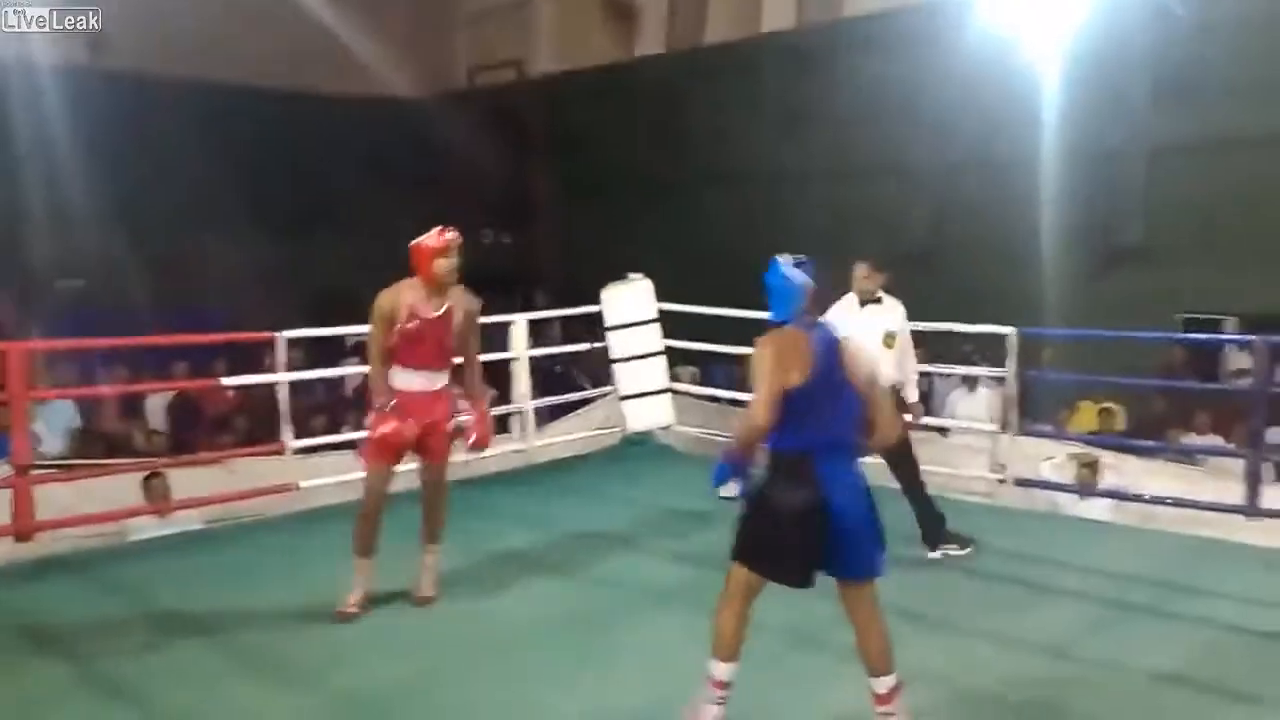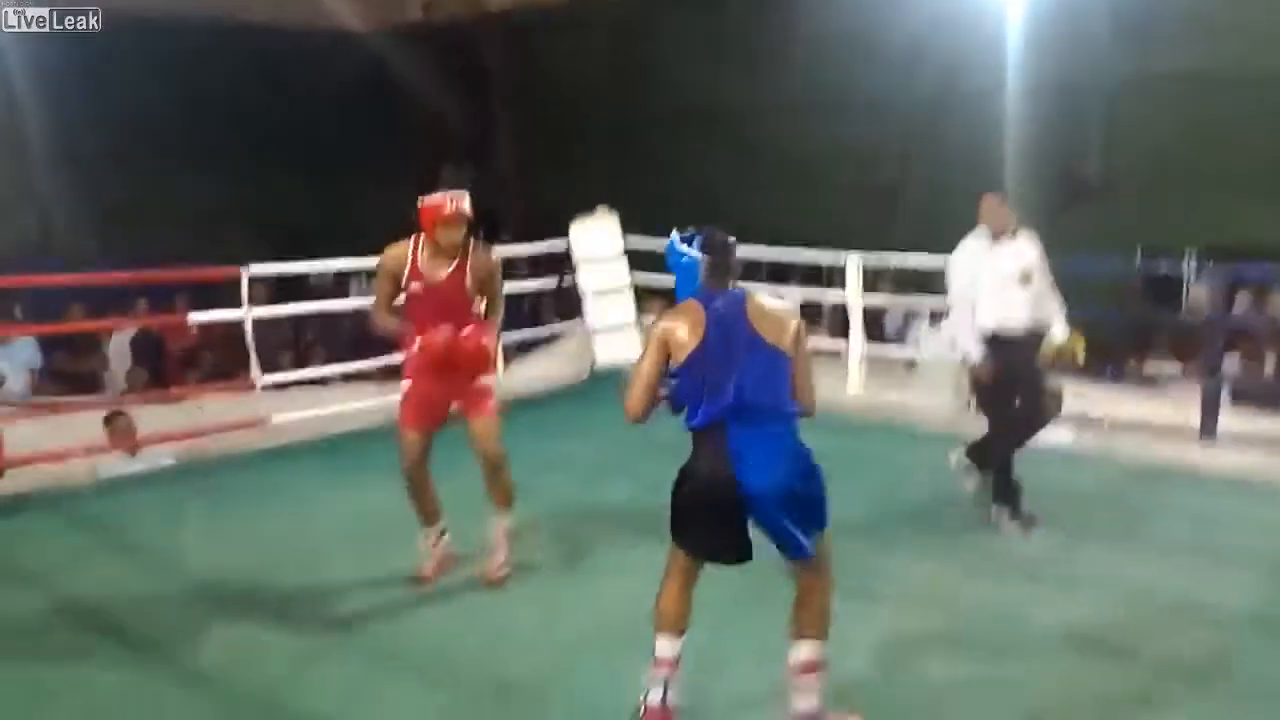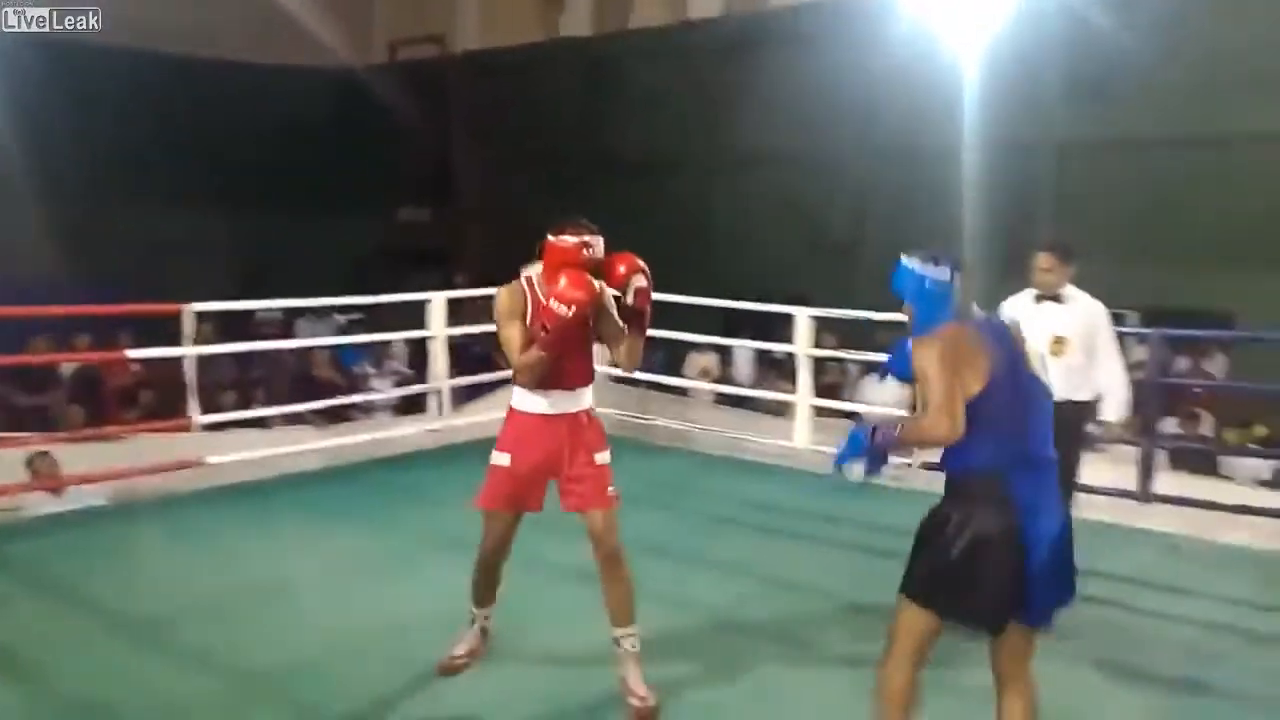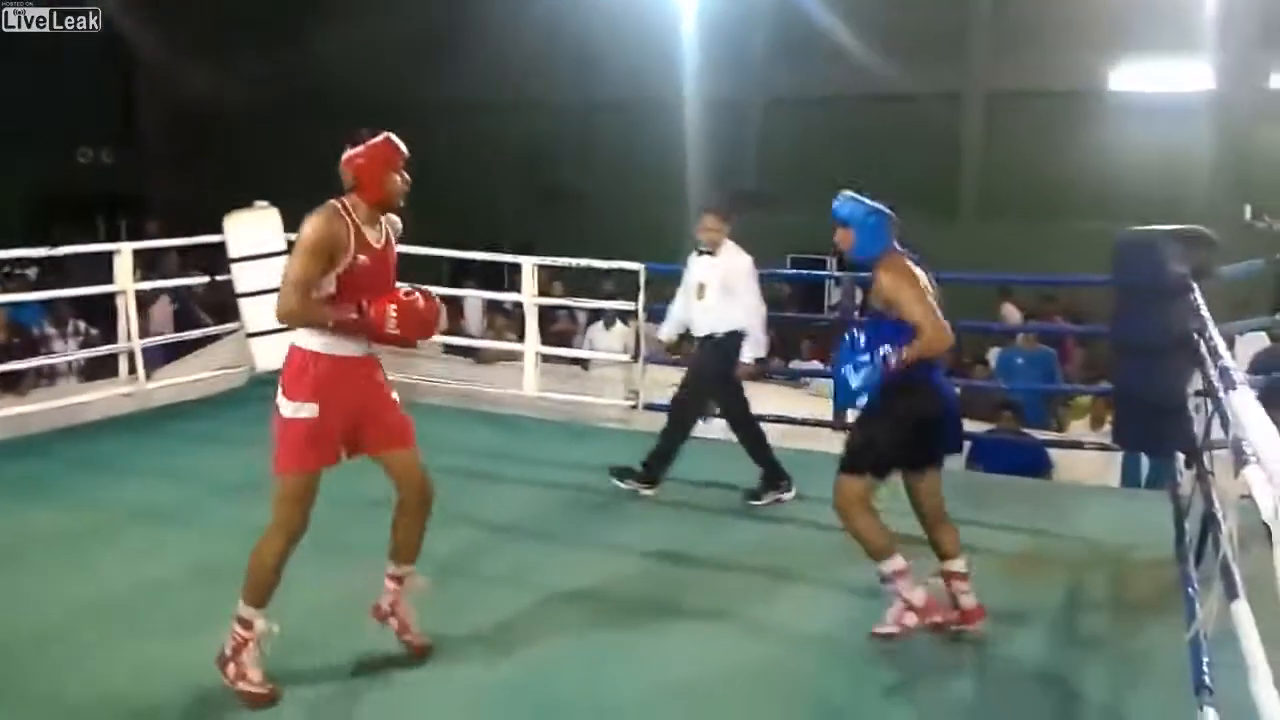
dt=1s
person 1, frame 1
left shoulder: (776, 345)
right shoulder: (853, 353)
left elbow: (760, 420)
right elbow: (887, 431)
left wrist: (737, 459)
left hip: (790, 487)
right hip: (846, 486)
left knee: (736, 596)
right knee: (863, 606)
person 1, frame 2
left shoulder: (672, 322)
right shoulder: (780, 314)
left elbow: (635, 408)
right elbow: (804, 401)
left wrist: (674, 387)
left hip: (714, 465)
right hip: (781, 456)
left knee: (680, 571)
right knee: (814, 576)
person 1, frame 3
left shoulder: (935, 345)
right shoulder: (1005, 338)
left elbow: (945, 428)
left wrist: (883, 436)
left hip: (979, 511)
right hip: (1040, 510)
left knee: (904, 644)
right knee: (1014, 665)
person 1, frame 4
left shoulder: (891, 273)
right shoulder: (892, 267)
left elbow: (940, 336)
left wrist: (887, 364)
right wrist: (864, 340)
left hip: (905, 399)
right hip: (919, 397)
left knee: (849, 499)
right knee: (929, 503)
left ankle: (913, 599)
right ankle: (965, 602)
person 2, frame 1
left shoulder: (465, 305)
right shoulder: (392, 300)
left elbow: (470, 361)
right elbow: (377, 357)
left wrist: (480, 406)
right wrist: (383, 407)
left hip: (438, 403)
right hip: (395, 401)
left knee: (434, 491)
right knee: (374, 496)
left ankle: (428, 569)
right ankle: (361, 582)
person 2, frame 2
left shoulder: (481, 261)
right shoulder: (396, 257)
left elbow: (495, 303)
right elbow: (381, 313)
left wrist: (490, 336)
right wrist: (414, 340)
left hip: (468, 361)
right hip: (423, 362)
left knee: (492, 454)
right knee: (412, 465)
left ankle: (500, 533)
right ankle: (438, 542)
person 2, frame 3
left shoulder: (594, 296)
right shoulder: (513, 297)
left elbow: (629, 361)
right elbow: (525, 372)
left wrist: (636, 310)
right wrist: (558, 326)
left hip: (580, 426)
right hip: (527, 426)
left knee: (608, 546)
right knee: (492, 547)
left ankle: (629, 662)
right ankle: (477, 630)
person 2, frame 4
left shoulder: (388, 227)
right shoulder: (324, 226)
right elbow: (293, 309)
left wrist: (408, 315)
right wrist: (368, 317)
left hip: (362, 368)
right hip: (314, 373)
left knee: (418, 488)
right knee: (290, 519)
left ankle: (395, 601)
right ankle: (240, 646)
person 3, frame 1
left shoulder: (895, 310)
right shoulder: (838, 315)
left elbow: (906, 356)
left wrist: (911, 395)
left knee: (906, 467)
left ankle: (935, 536)
person 3, frame 2
left shoulder: (1030, 245)
right shoulder: (968, 253)
left elbow: (1045, 293)
right elbow: (959, 309)
left wrist: (1059, 332)
right wrist: (974, 357)
left hip: (1024, 342)
right hip: (989, 345)
left knee: (1037, 413)
right knee: (1004, 422)
left ankle: (975, 457)
right ankle: (1005, 498)
person 3, frame 3
left shoulder: (1090, 311)
right shoulder: (1014, 307)
left elbow: (1109, 364)
left wrist: (1112, 415)
left hip: (1069, 411)
left knee: (1058, 490)
person 3, frame 4
left shoulder: (737, 262)
right shoulder: (697, 258)
left elbow: (752, 309)
right elbow: (682, 300)
left wrist: (748, 356)
right wrist: (666, 334)
left hip: (723, 344)
right hip: (709, 343)
left knee: (683, 407)
right knee: (736, 414)
left ankle: (649, 474)
right ankle: (775, 480)
